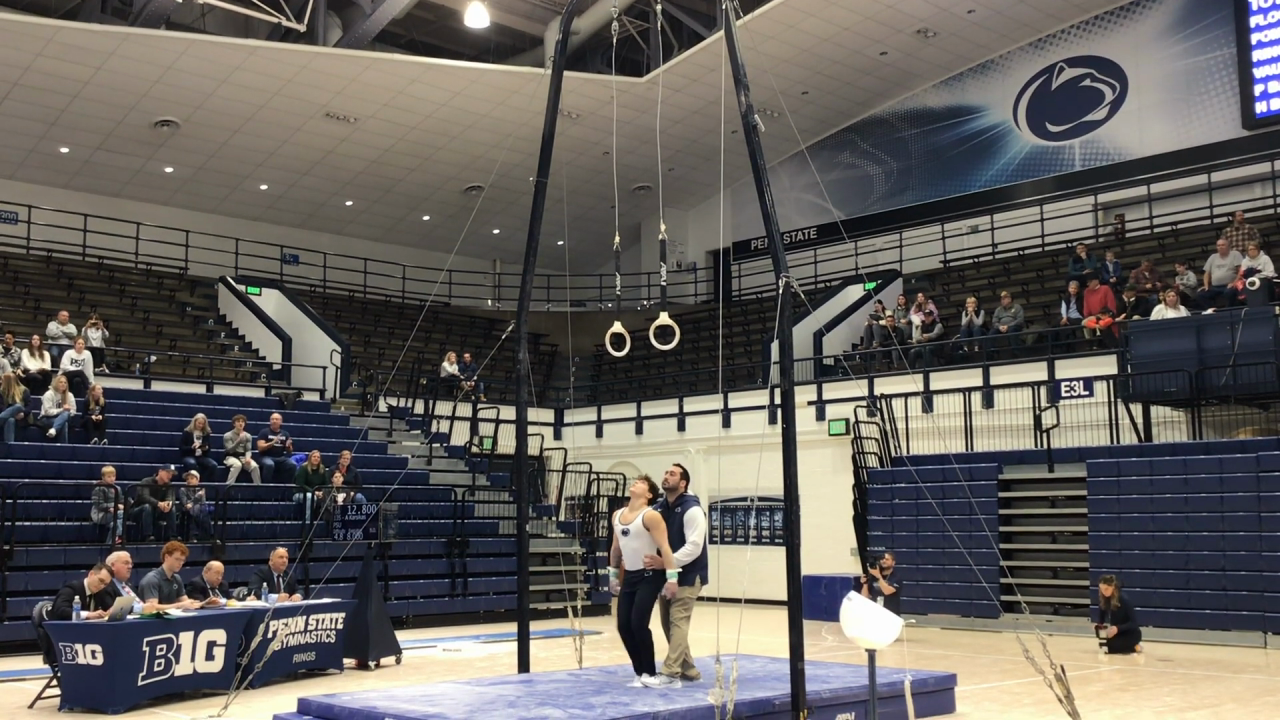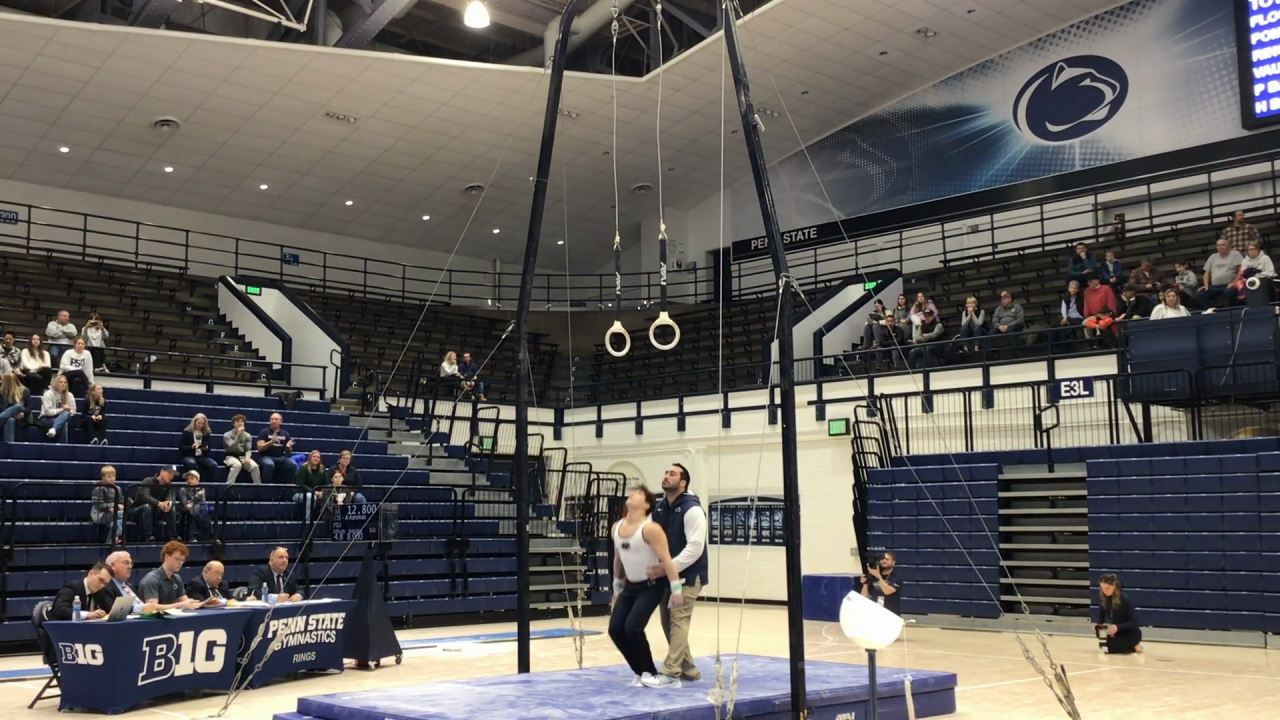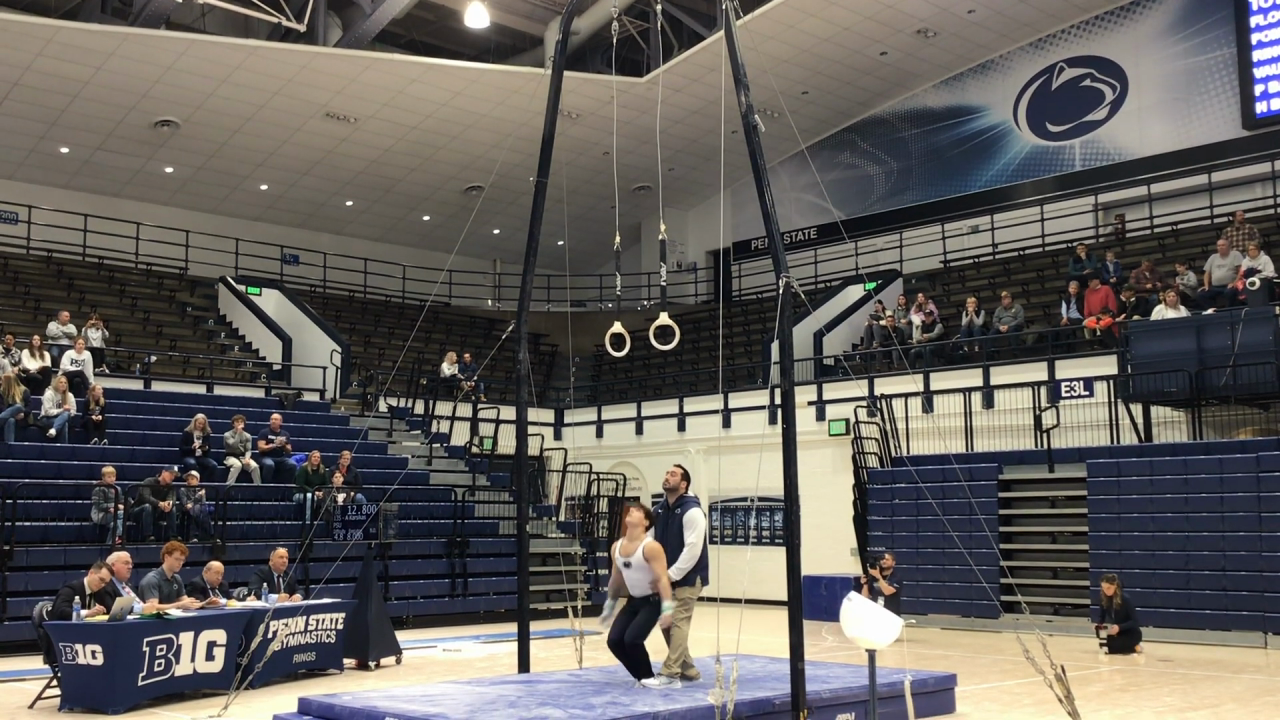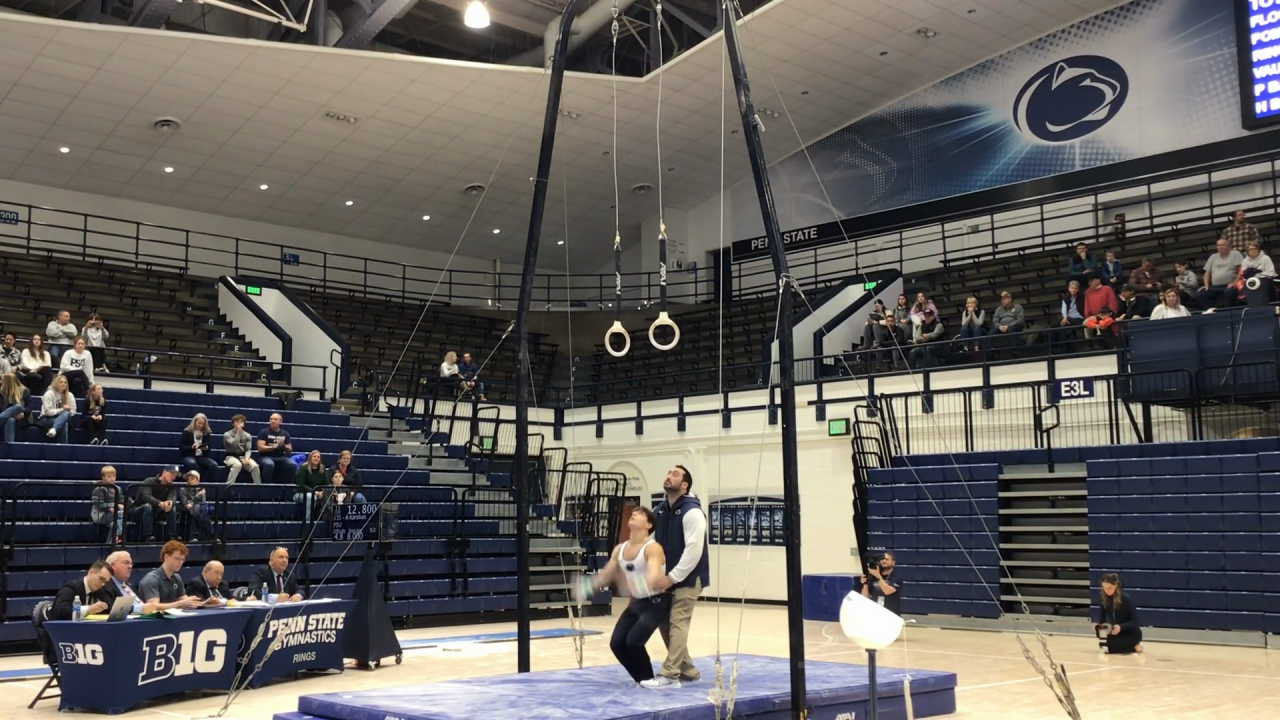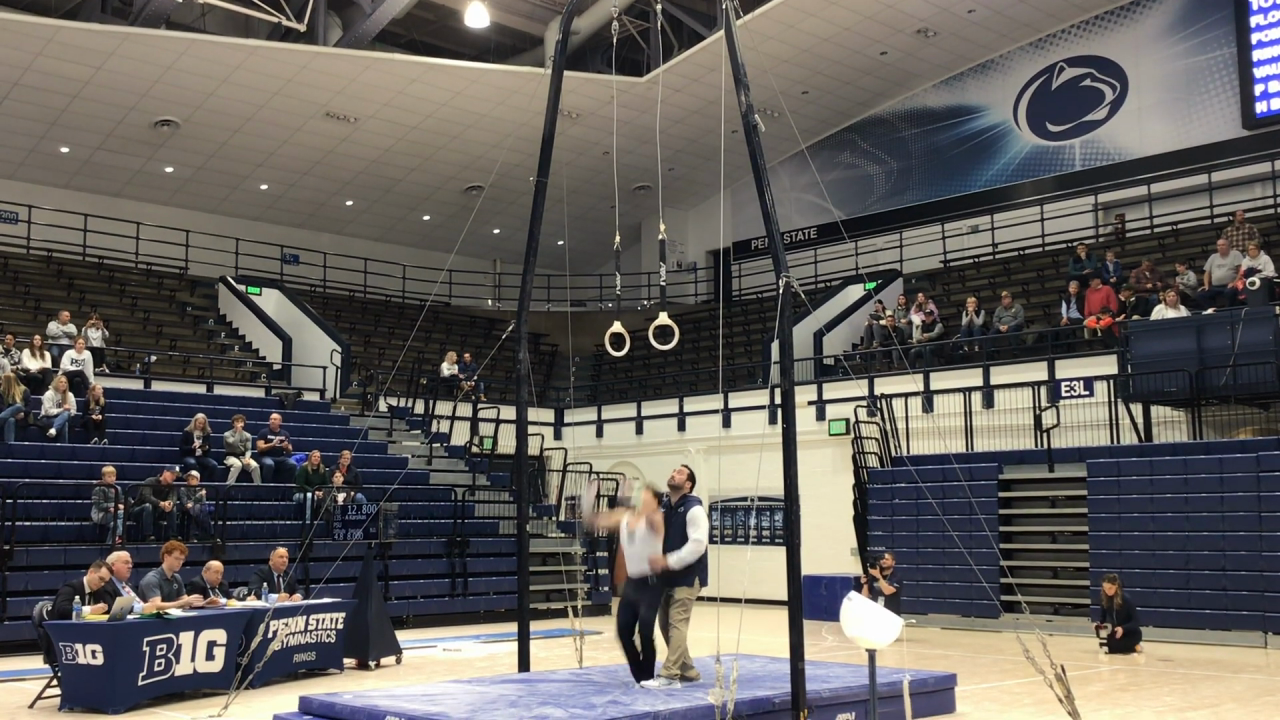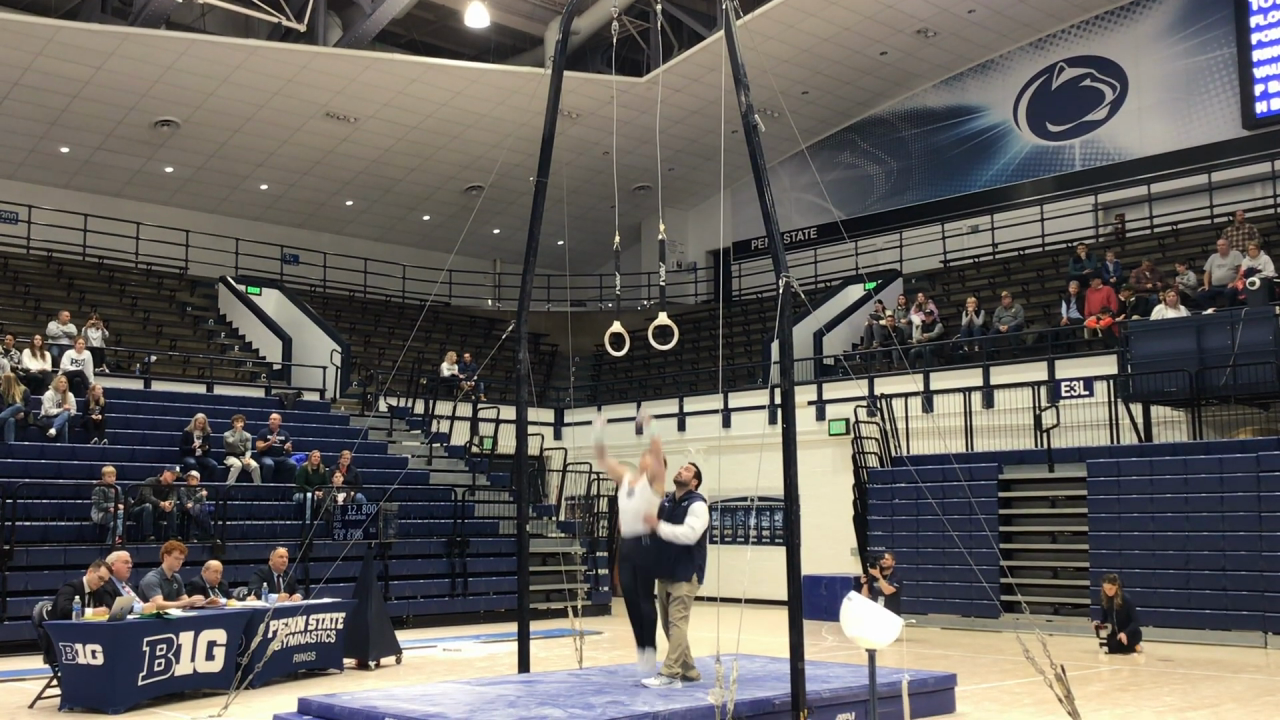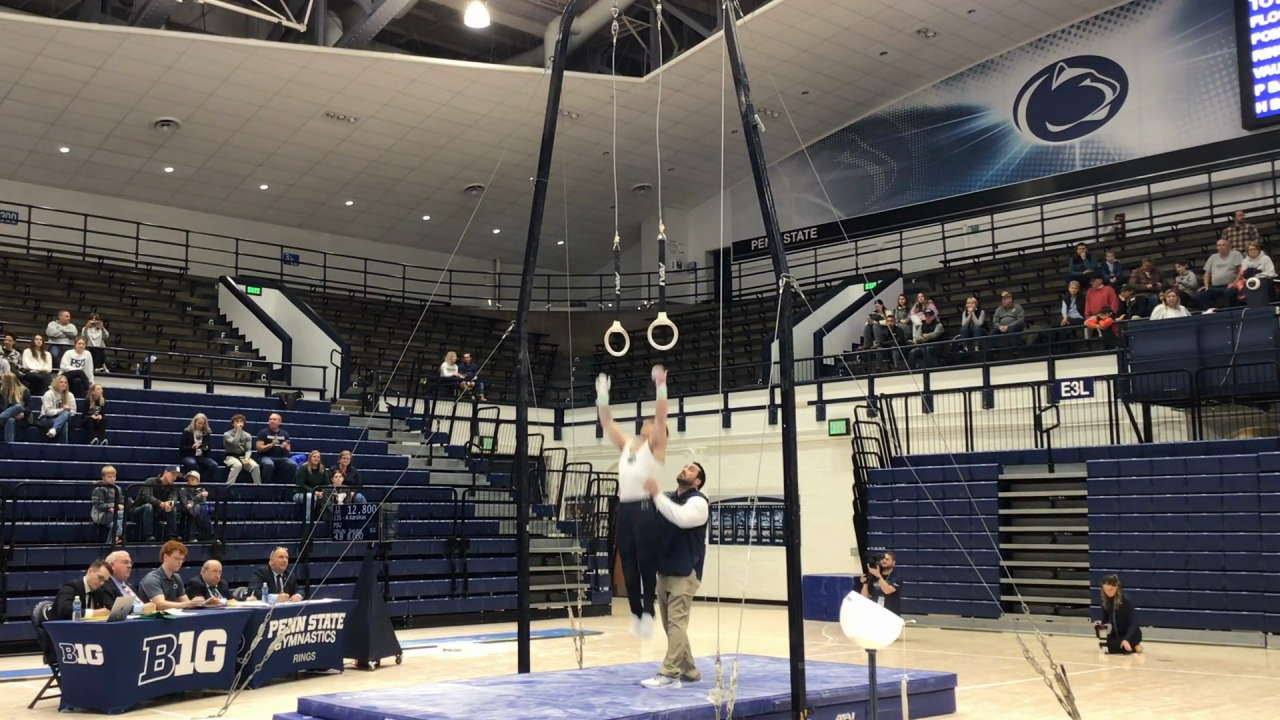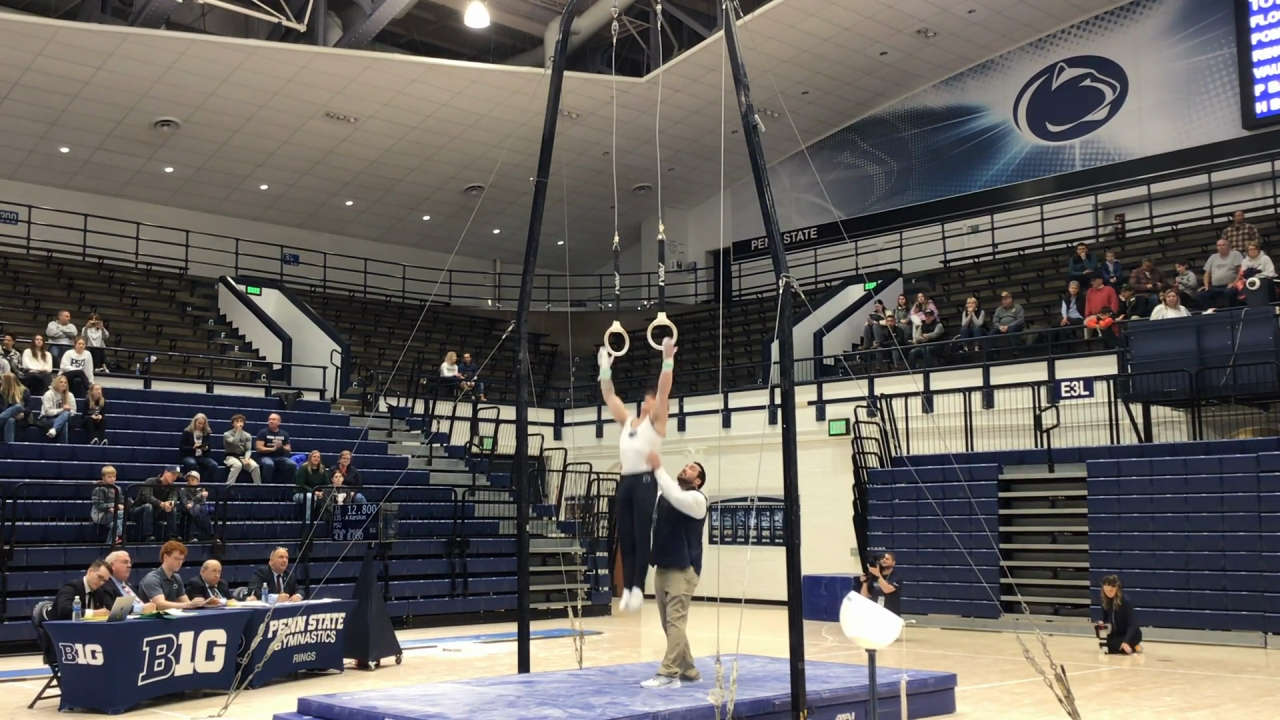
dt=0.1s
person 1, frame 1
left shoulder: (691, 510)
right shoulder: (659, 508)
left elbow: (694, 547)
left wrist: (664, 562)
right wrist: (643, 557)
left hip: (687, 576)
left knee: (678, 623)
right knee: (669, 624)
left ankle: (670, 674)
right ankle: (688, 670)
person 1, frame 2
left shoulder: (692, 510)
right shoulder: (659, 508)
left elbow: (695, 548)
right wrist: (651, 564)
left hip: (687, 576)
left knee: (678, 623)
right knee: (669, 624)
left ankle: (670, 673)
right ankle: (688, 670)
person 1, frame 3
left shoulder: (692, 511)
right shoulder: (659, 509)
left elbow: (693, 549)
right elbow: (653, 541)
left wrist: (671, 575)
left hip: (687, 577)
right hip: (668, 577)
left knee: (678, 623)
right knee: (667, 624)
left ankle: (670, 674)
right ankle: (687, 670)
person 1, frame 4
left shoulder: (691, 512)
right shoulder: (660, 510)
left elbow: (694, 550)
right elbow: (655, 543)
left wrist: (672, 577)
left hip: (688, 578)
right hip: (669, 578)
left knee: (678, 624)
right knee: (666, 625)
left ankle: (669, 675)
right ankle: (687, 670)
person 1, frame 5
left shoulder: (695, 509)
right shoulder: (662, 508)
left elbow: (698, 545)
left wrist: (669, 561)
right wrist: (653, 557)
left hip: (688, 578)
right hip: (667, 577)
left knee: (677, 624)
right knee: (666, 626)
left ankle: (670, 675)
right ankle: (687, 671)
person 1, frame 6
left shoulder: (697, 505)
right shoulder: (665, 503)
left elbow: (689, 535)
right elbow: (654, 530)
left wrist: (660, 526)
left hip: (685, 574)
right hip: (664, 572)
left knee: (677, 623)
right knee: (669, 624)
left ankle: (670, 674)
right ankle: (688, 670)
person 1, frame 7
left shoulder: (698, 502)
right shoulder: (669, 499)
left elbow: (681, 518)
left wrist: (658, 496)
left hip: (685, 572)
right hip: (664, 570)
left knee: (677, 622)
right knee: (671, 624)
left ankle: (669, 674)
right ankle: (688, 671)
person 1, frame 8
left shoulder: (695, 499)
right shoulder: (664, 495)
left elbow: (678, 497)
left wrist: (658, 469)
left hip: (683, 569)
right hip: (662, 567)
left knee: (675, 621)
right knee: (670, 623)
left ankle: (668, 674)
right ankle: (688, 670)
person 2, frame 1
left shoulder: (650, 516)
right shoulder: (618, 515)
left elbow: (665, 548)
right elbow: (615, 547)
left wrist: (671, 577)
right wrist: (613, 574)
left hip: (649, 577)
right hip: (629, 578)
left knee: (638, 626)
right knee: (623, 627)
left ankle: (649, 673)
right ankle: (642, 672)
person 2, frame 2
left shoulder: (650, 529)
right shoulder: (617, 528)
left elbow: (666, 559)
left wrist: (676, 588)
right wrist: (617, 585)
left hip: (651, 585)
right hip: (631, 586)
left knee: (632, 628)
right knee: (616, 629)
left ankle: (649, 673)
right ankle: (641, 672)
person 2, frame 3
left shoulder: (651, 548)
right shoulder: (617, 547)
left elbow: (662, 579)
right elbow: (616, 579)
left wrist: (667, 608)
right wrist: (609, 605)
left hip: (652, 601)
right hip: (634, 601)
left knee: (630, 639)
right knee: (614, 641)
left ankle: (647, 676)
right ankle: (643, 676)
person 2, frame 4
left shoulder: (652, 548)
right shoulder: (620, 549)
left elbow: (655, 573)
right elbow: (606, 574)
left wrist: (642, 583)
right wrist: (589, 586)
left hip: (656, 603)
right hip: (636, 603)
left knee: (634, 641)
right knee: (617, 643)
left ankle: (648, 678)
right ankle: (642, 677)
person 2, frame 5
left shoulder: (654, 521)
right shoulder: (623, 519)
left elbow: (651, 516)
right elbow: (596, 524)
left wrist: (642, 499)
right wrist: (588, 506)
left hip: (650, 584)
right hip: (631, 584)
left knee: (645, 631)
right knee: (623, 633)
left ankle: (648, 678)
right ankle: (639, 677)
person 2, frame 6
left shoulder: (654, 477)
right shoulder: (625, 476)
left elbow: (657, 451)
right elbow: (602, 459)
left wrist: (650, 429)
right wrist: (598, 433)
left hip: (645, 543)
right hip: (626, 545)
left knee: (645, 597)
right knee: (631, 598)
left ankle: (649, 648)
right ankle: (641, 646)
person 2, frame 7
left shoulder: (656, 446)
right shoulder: (627, 444)
left elbow: (662, 417)
right elbow: (606, 422)
left wrist: (660, 387)
right wrist: (603, 395)
left hip: (644, 508)
right hip: (624, 509)
left knee: (645, 563)
right knee: (628, 564)
left ankle: (648, 611)
right ankle: (636, 612)
person 2, frame 8
left shoulder: (657, 420)
right shoulder: (627, 420)
left elbow: (663, 390)
right elbow: (609, 396)
left wrist: (668, 360)
right wrist: (605, 368)
left hip: (645, 481)
right hip: (625, 482)
left knee: (641, 533)
right knee: (625, 537)
left ankle: (638, 586)
right ankle: (629, 586)
